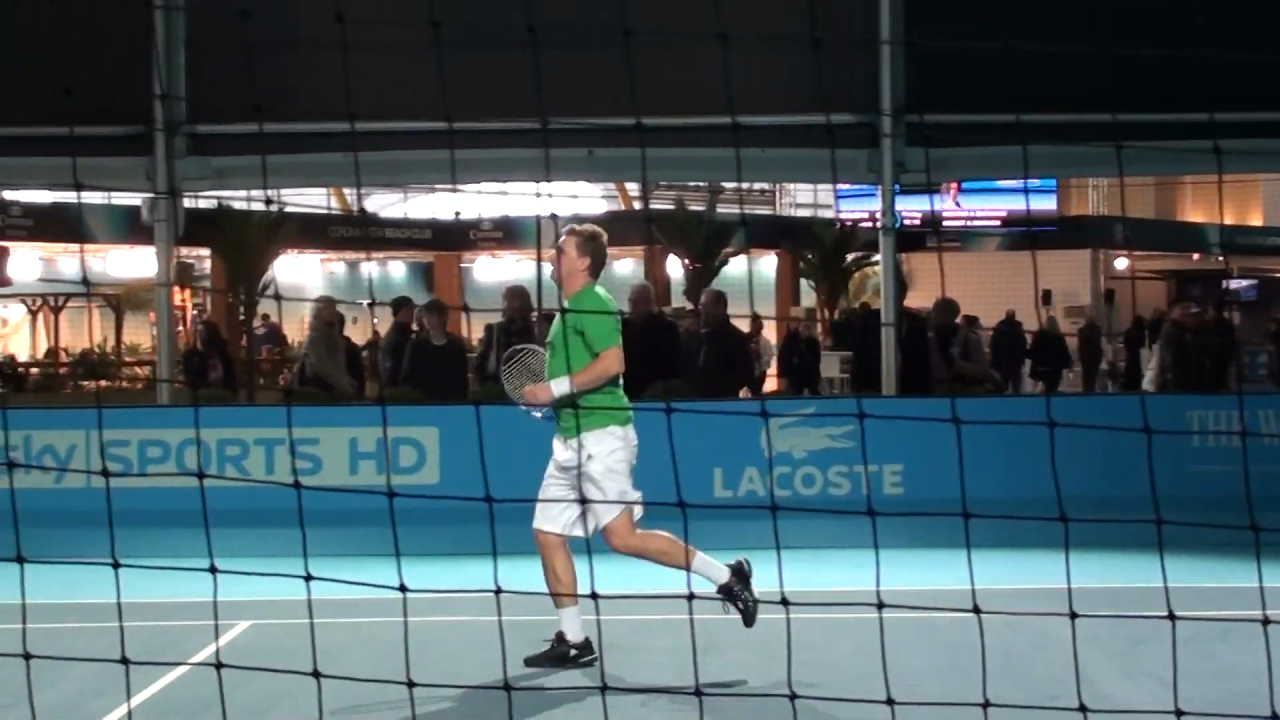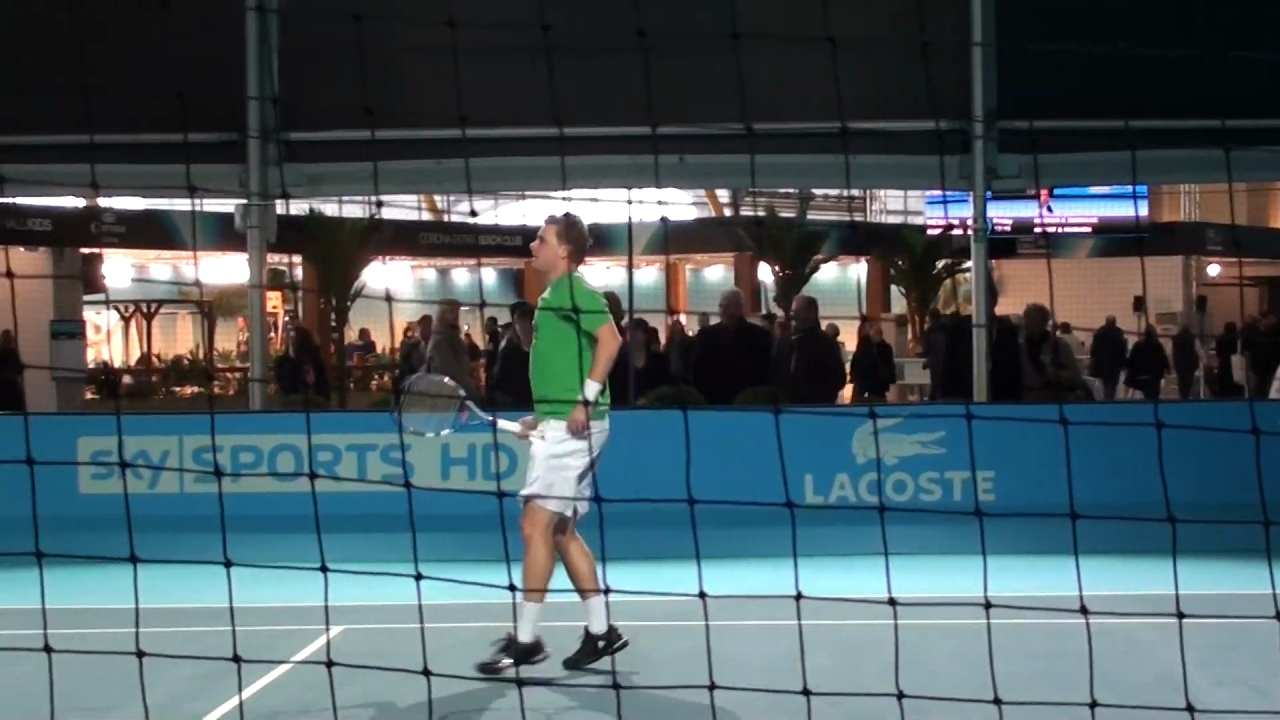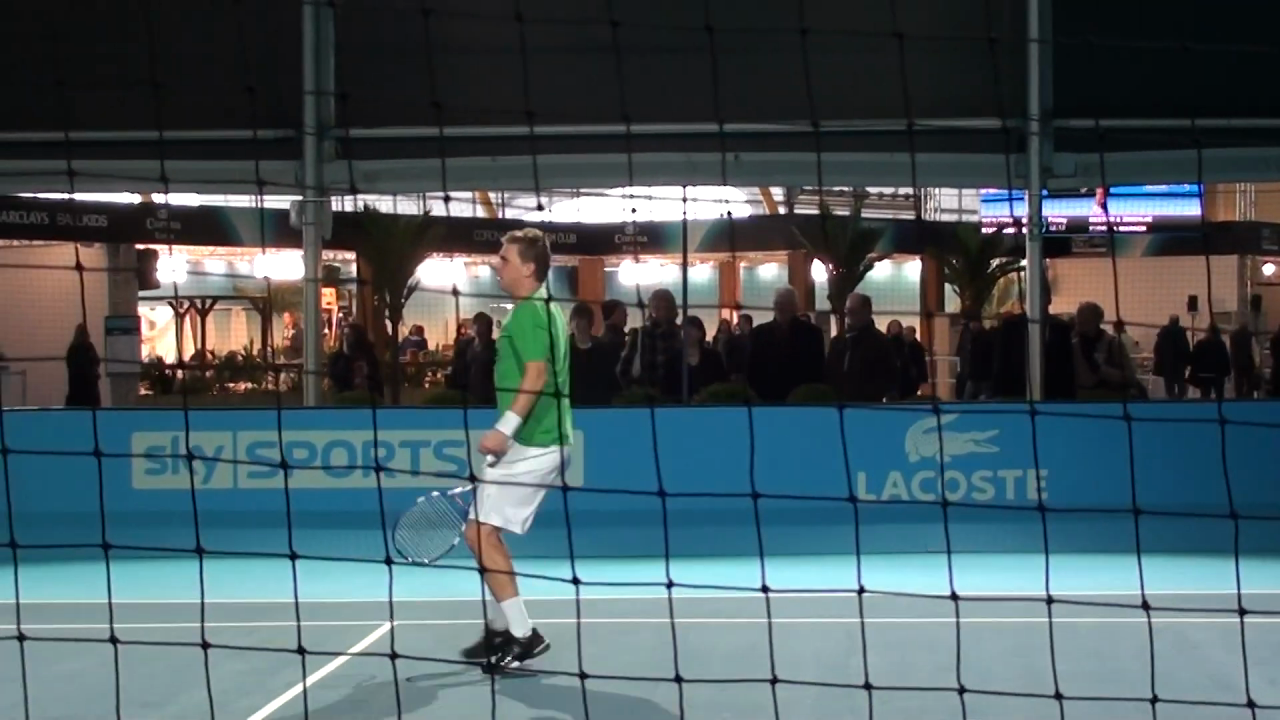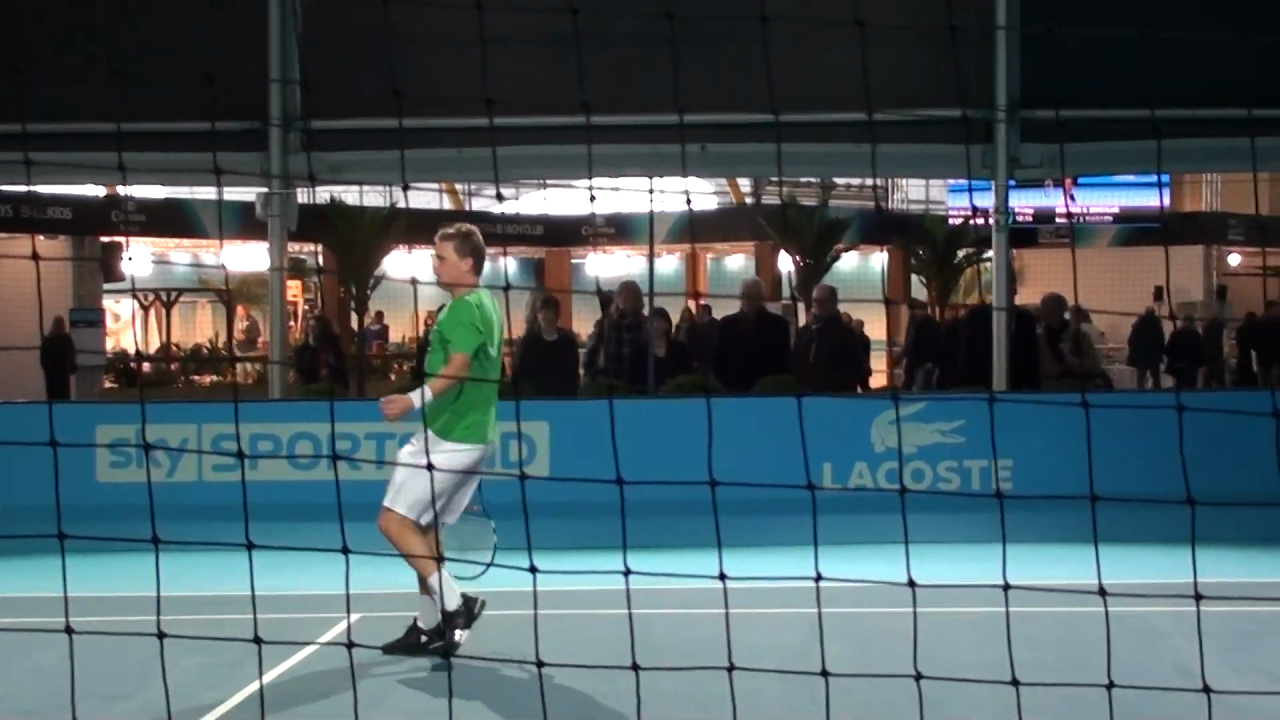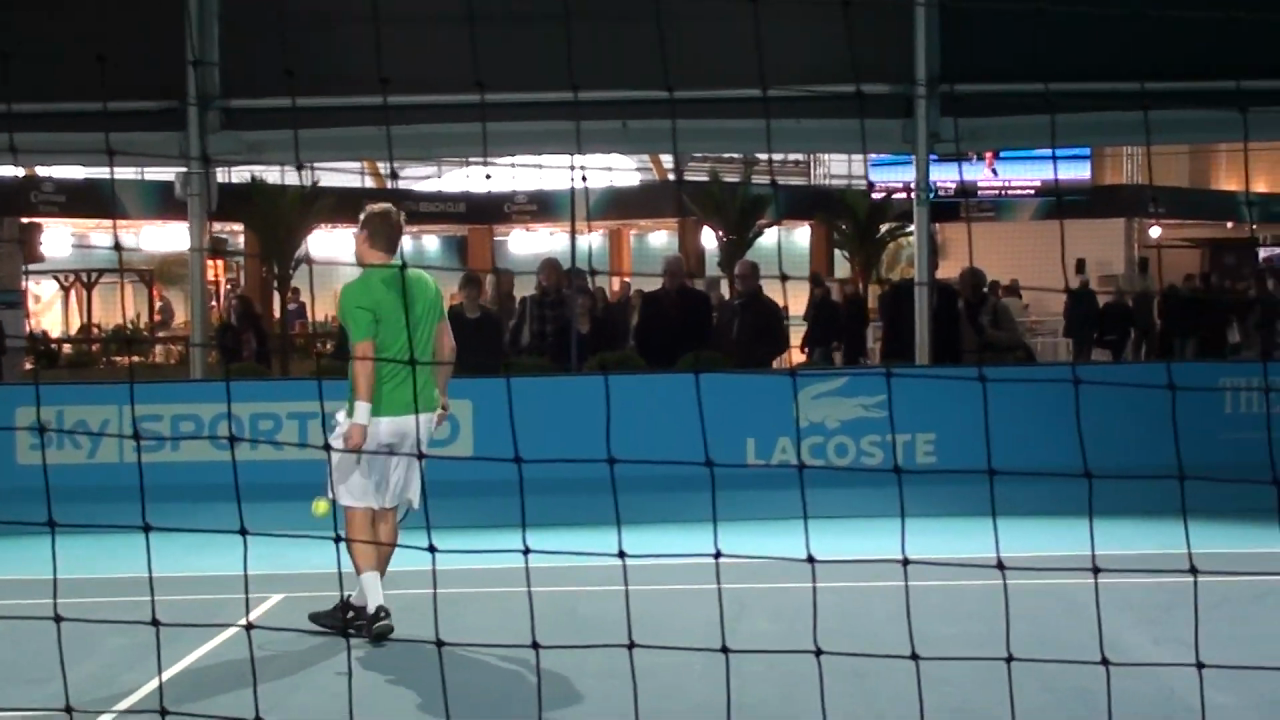
dt=0.3s
person 1, frame 1
left shoulder: (592, 303)
right shoulder: (572, 308)
left elbow: (612, 363)
left wrist: (556, 388)
left hip: (600, 437)
right hip: (572, 440)
left knee: (620, 535)
right knee: (548, 535)
left ankle: (726, 577)
right ankle: (573, 641)
person 1, frame 2
left shoulder: (572, 289)
right shoulder: (556, 294)
left elbow: (610, 339)
left wrist: (587, 398)
right wrist: (538, 414)
left hip: (575, 428)
right hip: (559, 425)
left knee: (538, 522)
right knee: (561, 531)
left ankle: (527, 638)
right ankle: (601, 631)
person 1, frame 3
left shoulder: (529, 312)
right shoulder: (542, 309)
left elbow: (535, 377)
left wrist: (503, 429)
right wrist: (505, 430)
left hip: (534, 445)
right hip: (544, 442)
left knee: (481, 532)
right knee: (488, 531)
left ankle: (523, 636)
right ankle: (501, 629)
person 1, frame 4
left shoulder: (465, 309)
right shoulder: (487, 304)
left elbow: (456, 369)
left wrist: (411, 400)
left hip: (449, 438)
right hip: (474, 436)
left knee: (393, 517)
right knee: (425, 527)
left ankle: (454, 602)
right ankle: (428, 627)
person 1, frame 5
left shoulder: (357, 291)
right shoulder: (425, 284)
left elbow: (364, 355)
right elbow: (446, 346)
left wrist: (359, 417)
right wrist: (439, 394)
left hip: (377, 417)
right hip: (418, 414)
left knee: (358, 513)
right knee: (387, 511)
left ankle: (374, 608)
right ankle: (362, 605)
